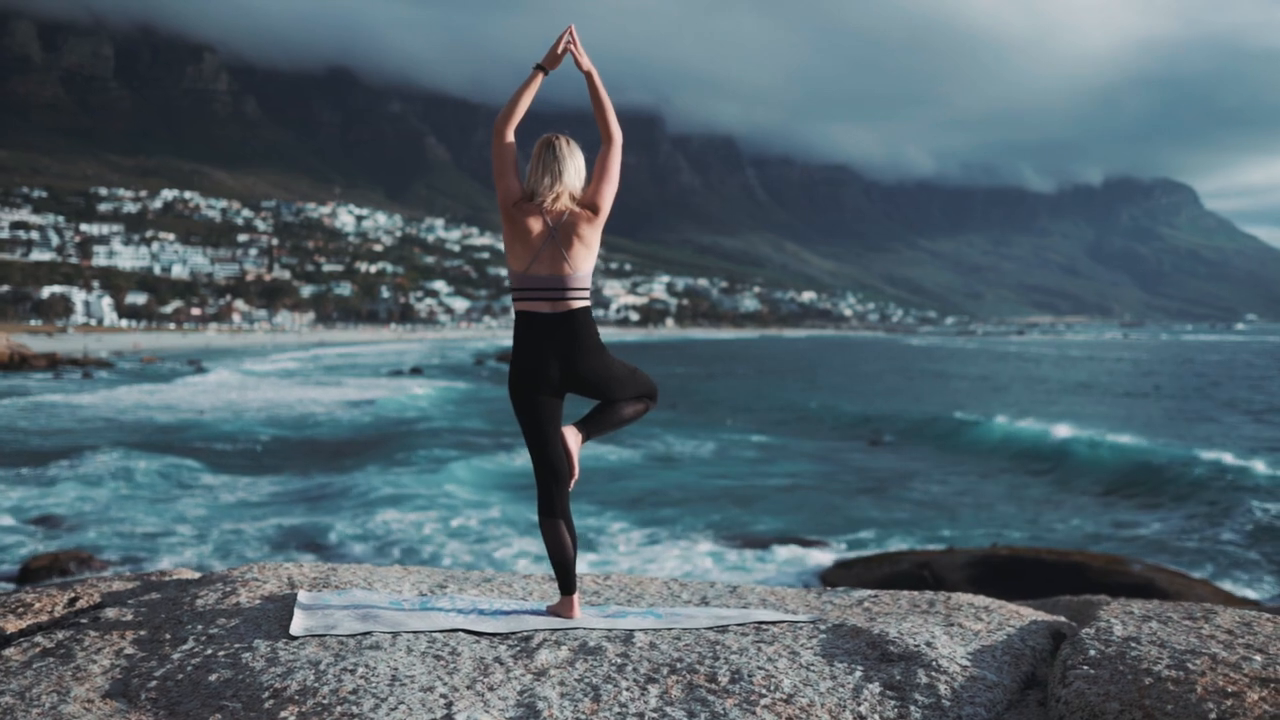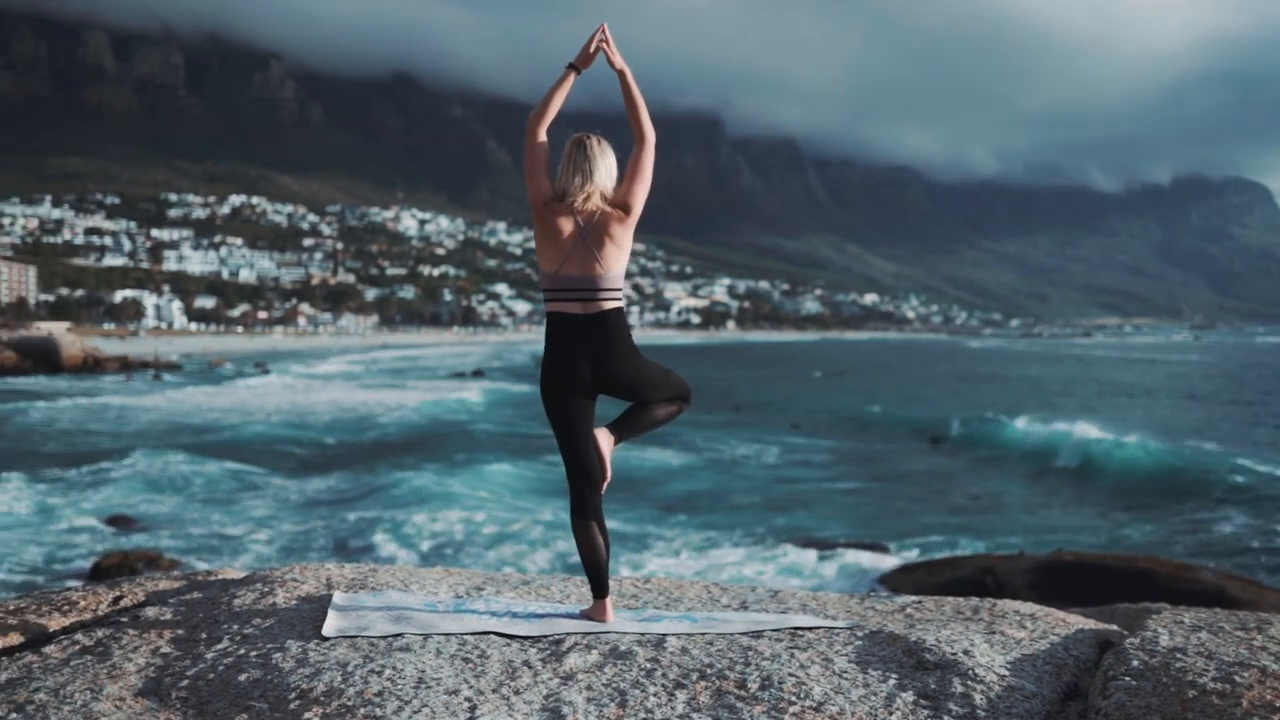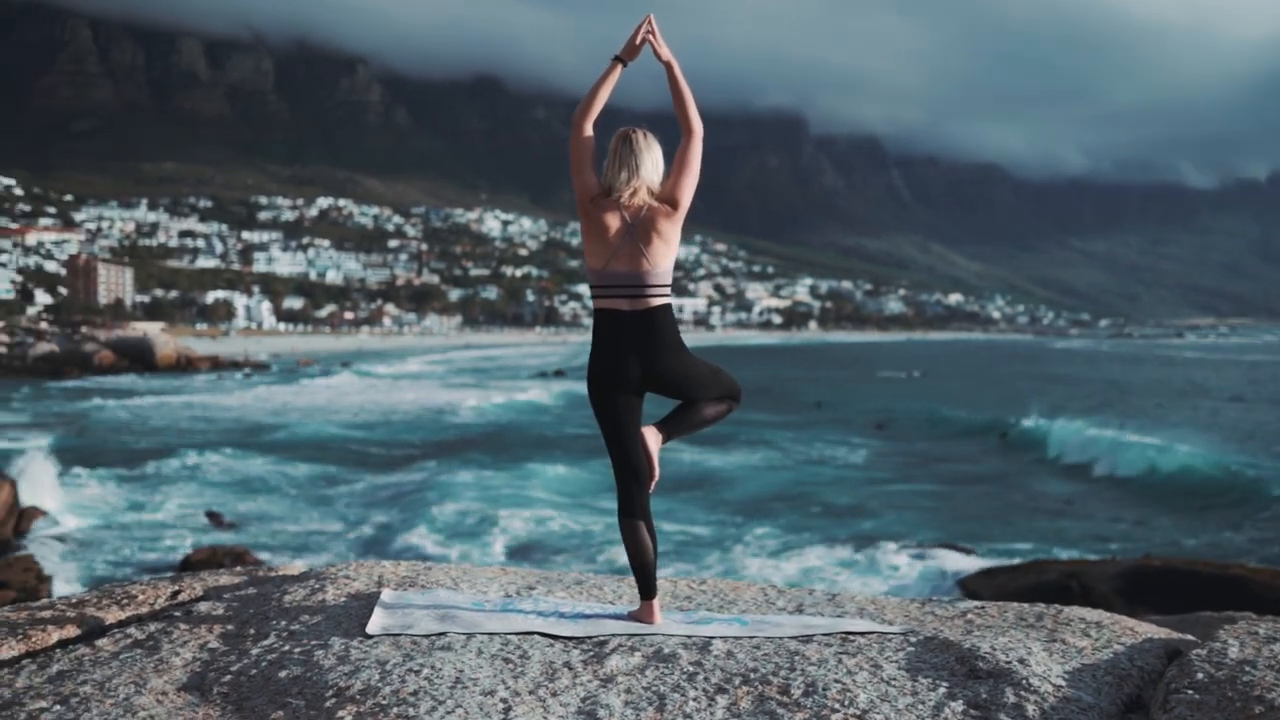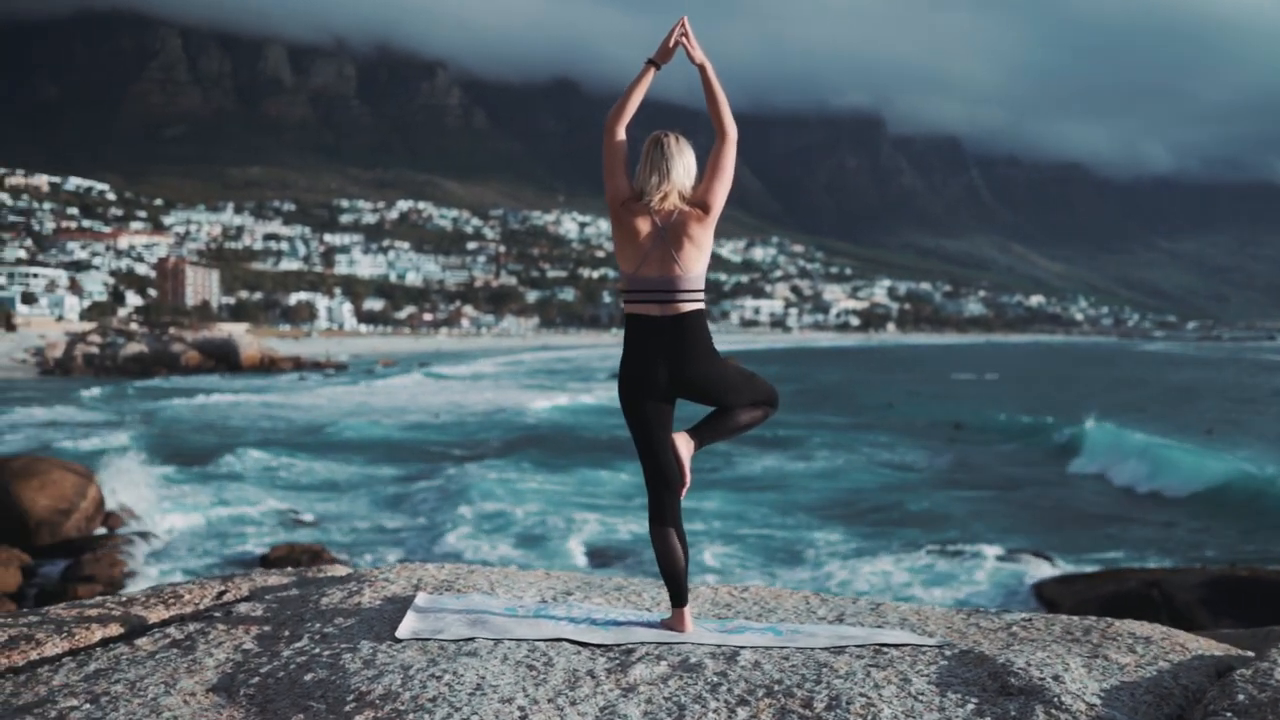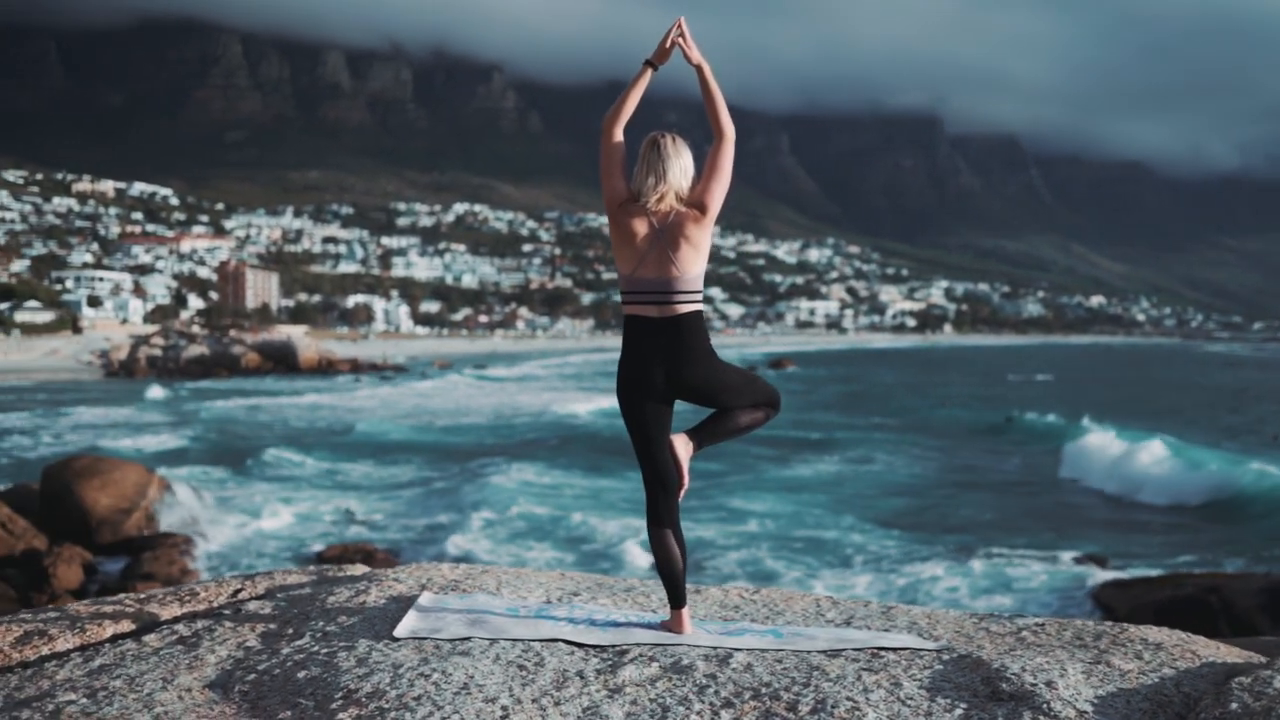
dt=1s
person 1, frame 1
left shoulder: (516, 216)
right shoulder: (591, 219)
left elbow: (503, 131)
right elbow: (615, 139)
left wrist: (543, 68)
right wrist: (588, 69)
left hip: (531, 357)
right hip: (581, 352)
left knee: (551, 485)
right knee: (645, 392)
left ankle: (569, 600)
right ankle: (579, 433)
person 1, frame 2
left shoulder: (546, 216)
right shoulder: (622, 217)
left elbow: (535, 132)
right elbow: (647, 138)
left wrist: (576, 67)
right wrist: (620, 67)
left hip: (562, 360)
right hip: (613, 354)
left knee: (583, 487)
right knee: (678, 393)
left ankle: (601, 604)
right ankle: (611, 435)
person 1, frame 3
left shoulder: (592, 212)
right shoulder: (669, 213)
left elbow: (581, 126)
right elbow: (694, 131)
left wrist: (622, 58)
right wrist: (666, 59)
left hip: (609, 357)
right hip: (661, 351)
left knee: (631, 487)
right knee: (728, 392)
left ankle: (648, 605)
right ankle: (659, 434)
person 1, frame 4
left shoulder: (624, 216)
right shoulder: (701, 218)
left elbow: (613, 130)
right elbow: (728, 134)
left wrist: (655, 63)
right wrist: (701, 62)
left hip: (640, 362)
right hip: (691, 357)
left knee: (662, 493)
right knee: (764, 397)
left ankle: (680, 614)
right ankle: (691, 440)
person 1, frame 5
left shoulder: (622, 217)
right shoulder: (699, 219)
left elbow: (610, 132)
right elbow: (726, 135)
left wrist: (652, 64)
right wrist: (698, 63)
left hip: (638, 364)
right hip: (690, 359)
left knee: (660, 495)
right knee: (766, 400)
left ankle: (679, 616)
right ankle: (690, 442)
